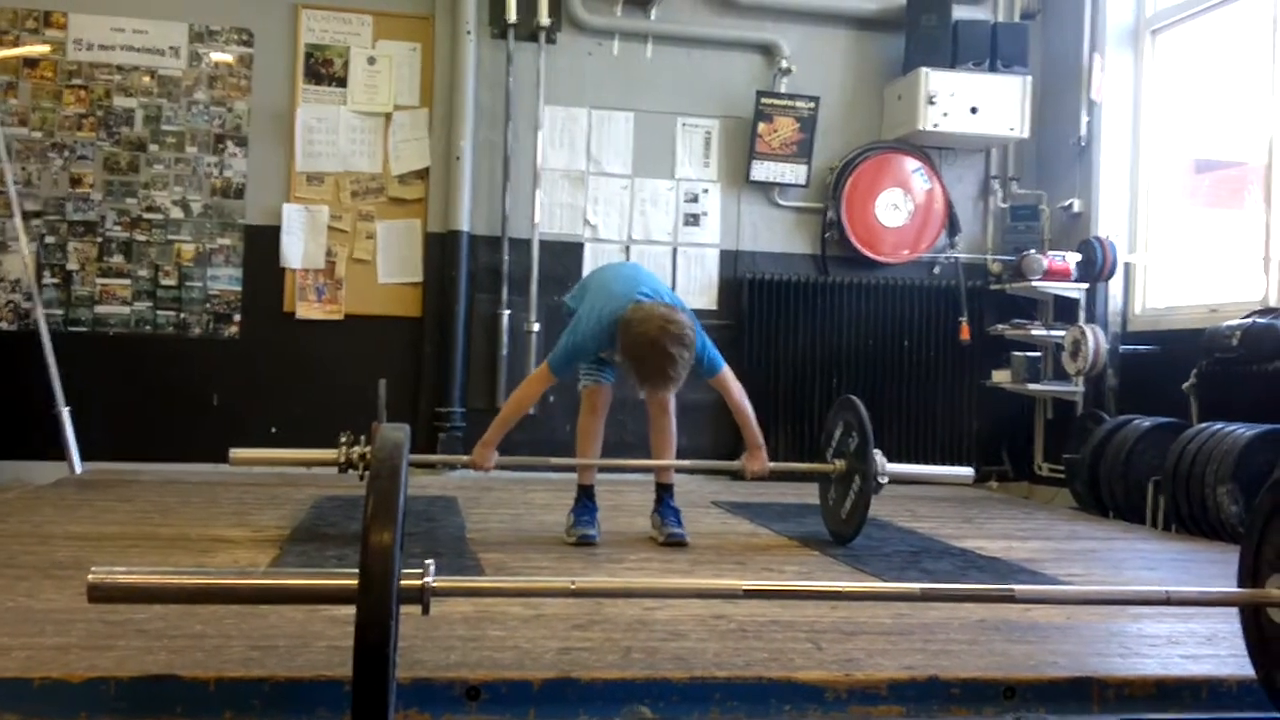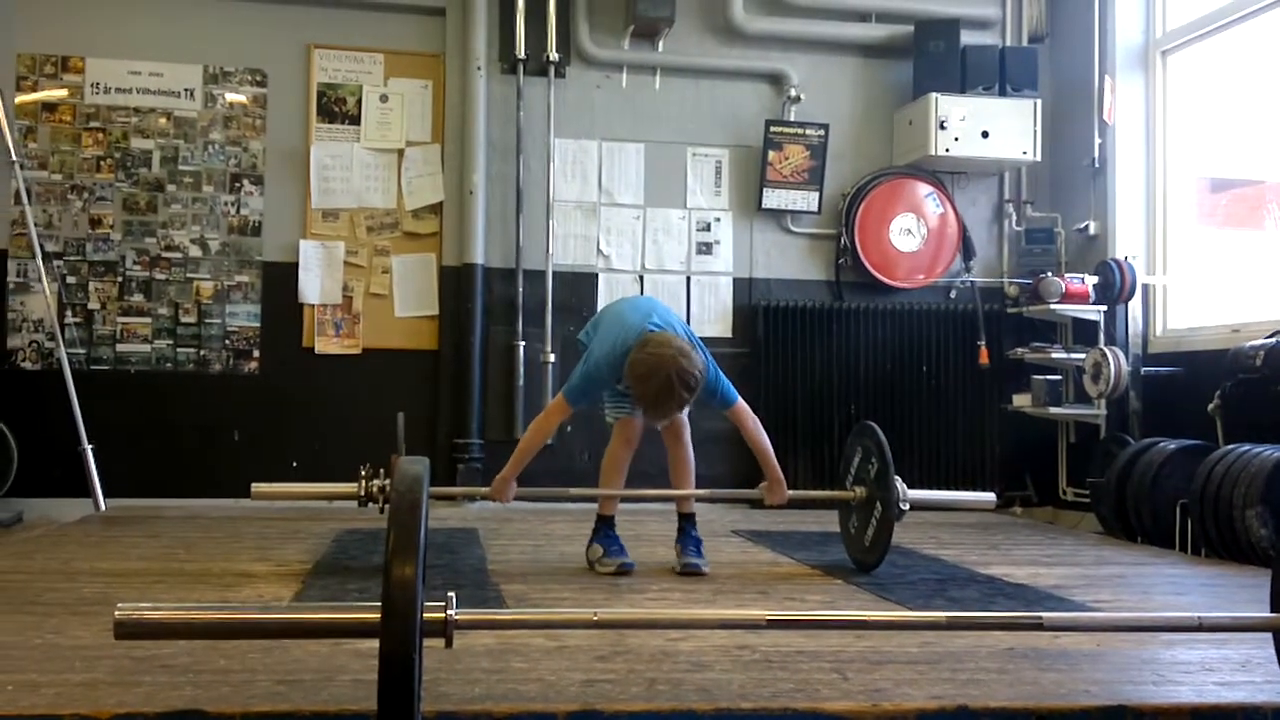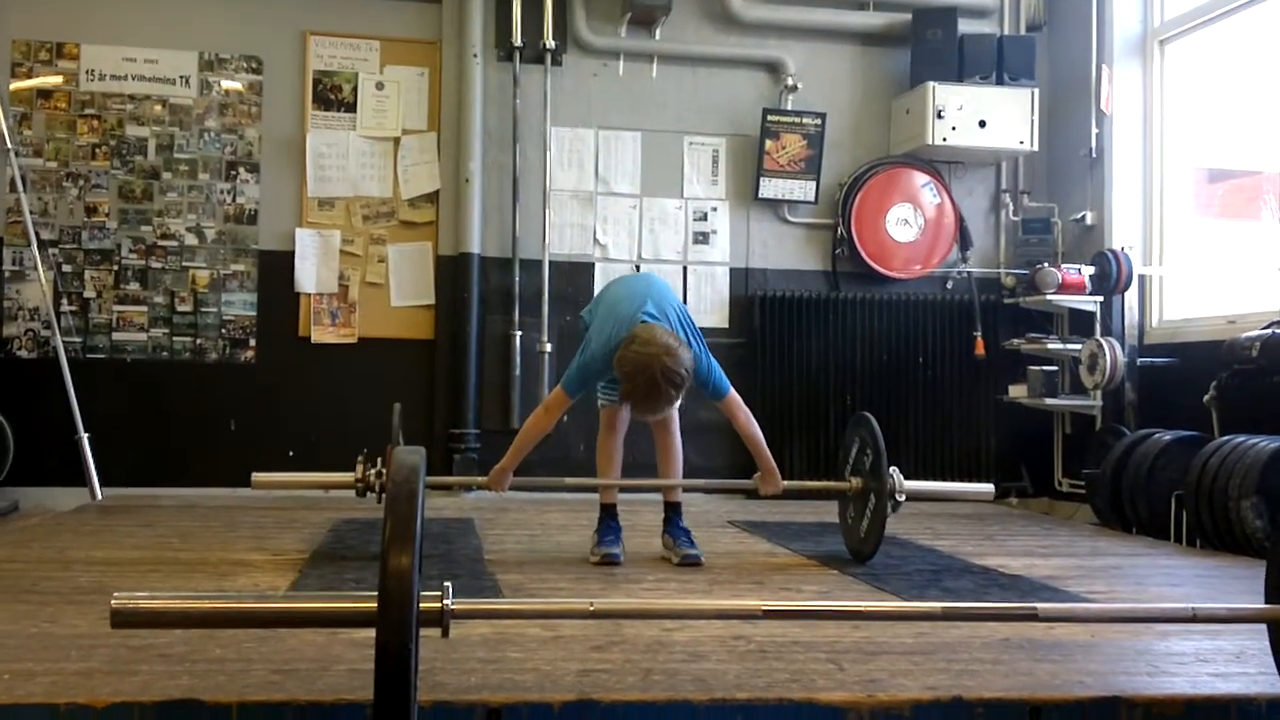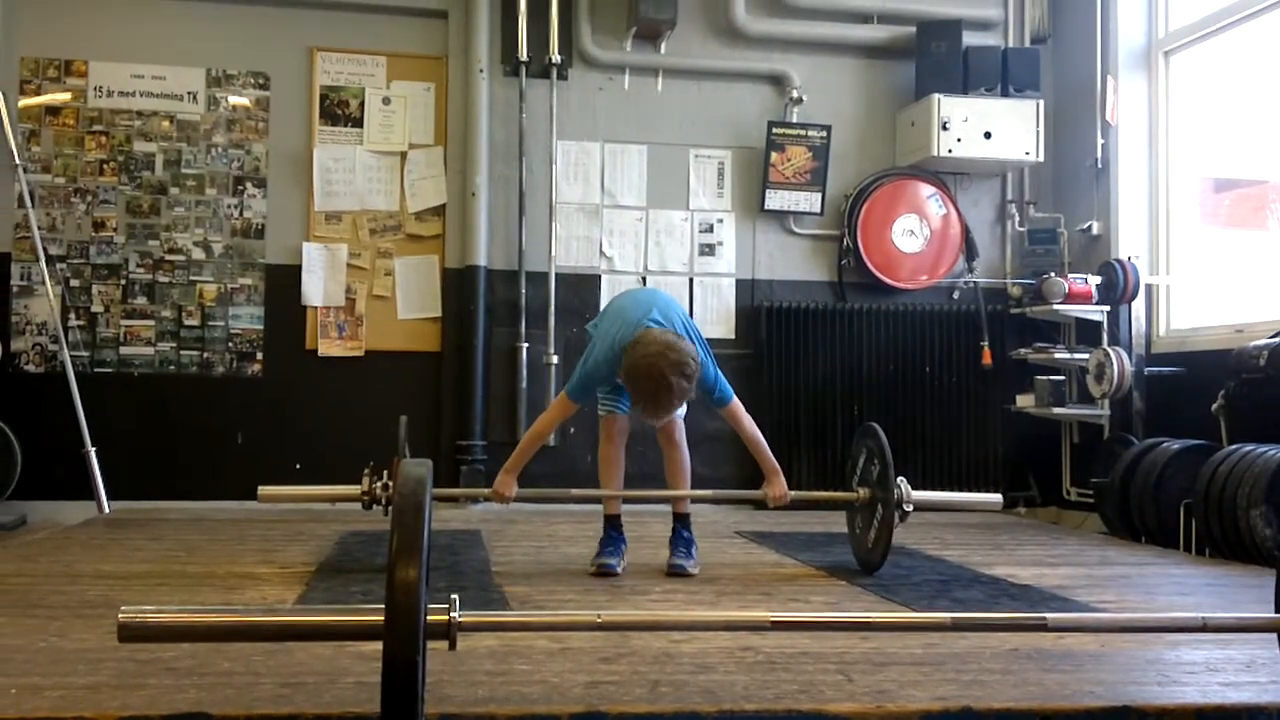
dt=0.7s
person 1, frame 1
left shoulder: (683, 331)
right shoulder: (592, 329)
left elbow: (731, 388)
right elbow: (535, 384)
left wrist: (756, 449)
right wrist: (488, 445)
right hip: (595, 313)
left knee: (663, 399)
right knee: (596, 397)
left ankle: (665, 504)
right ankle: (584, 503)
person 1, frame 2
left shoulder: (695, 362)
right shoulder: (605, 359)
left elbow: (746, 419)
right elbow: (551, 416)
left wrist: (775, 480)
right wrist: (507, 477)
left hip: (663, 332)
right hip: (611, 340)
left knee: (677, 429)
right knee: (628, 429)
left ankle: (687, 533)
right ankle: (603, 533)
person 1, frame 3
left shoulder: (691, 353)
right shoulder: (601, 351)
left elbow: (738, 412)
right elbow: (550, 410)
left wrist: (769, 470)
right wrist: (505, 468)
left knee: (666, 419)
right knee: (613, 418)
left ankle: (673, 524)
right ankle: (608, 523)
person 1, frame 4
left shoulder: (694, 358)
right shoulder: (605, 356)
left elbow: (741, 418)
right elbow: (554, 415)
left wrist: (775, 476)
right wrist: (509, 473)
left hip: (669, 333)
right hip: (616, 332)
left knee: (672, 430)
right knee: (613, 429)
left ankle: (682, 534)
right ankle: (612, 534)
